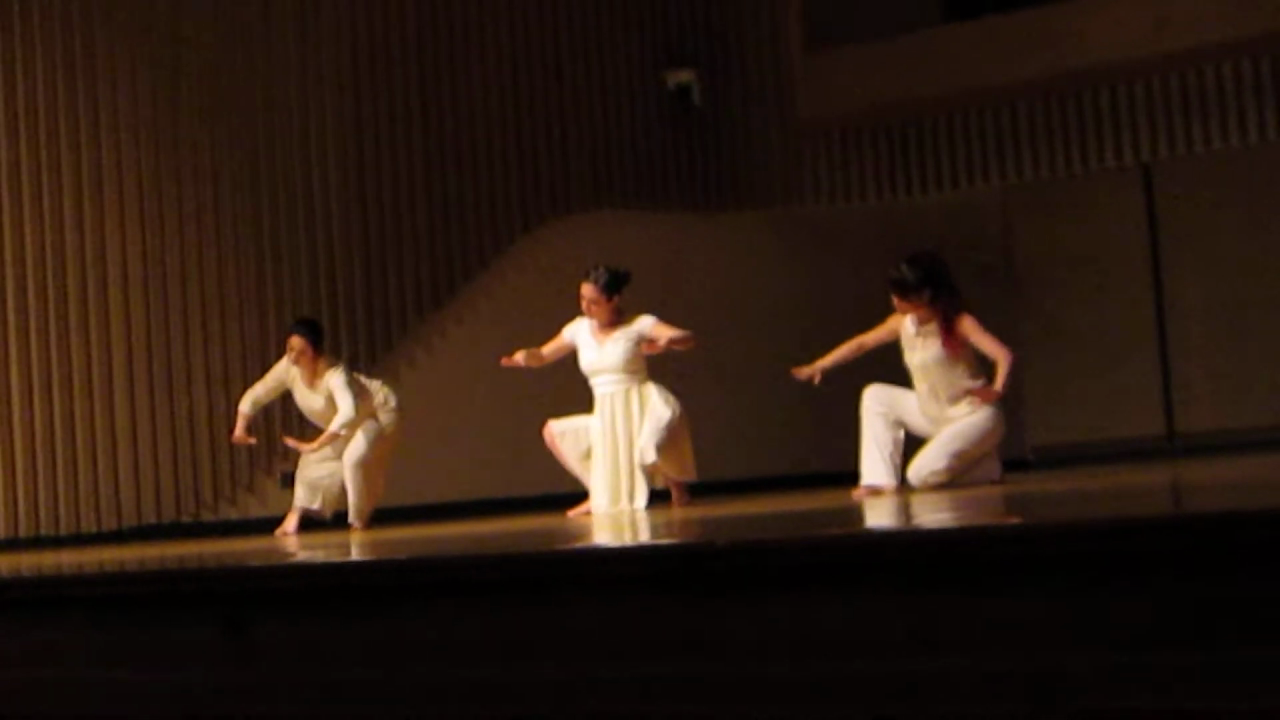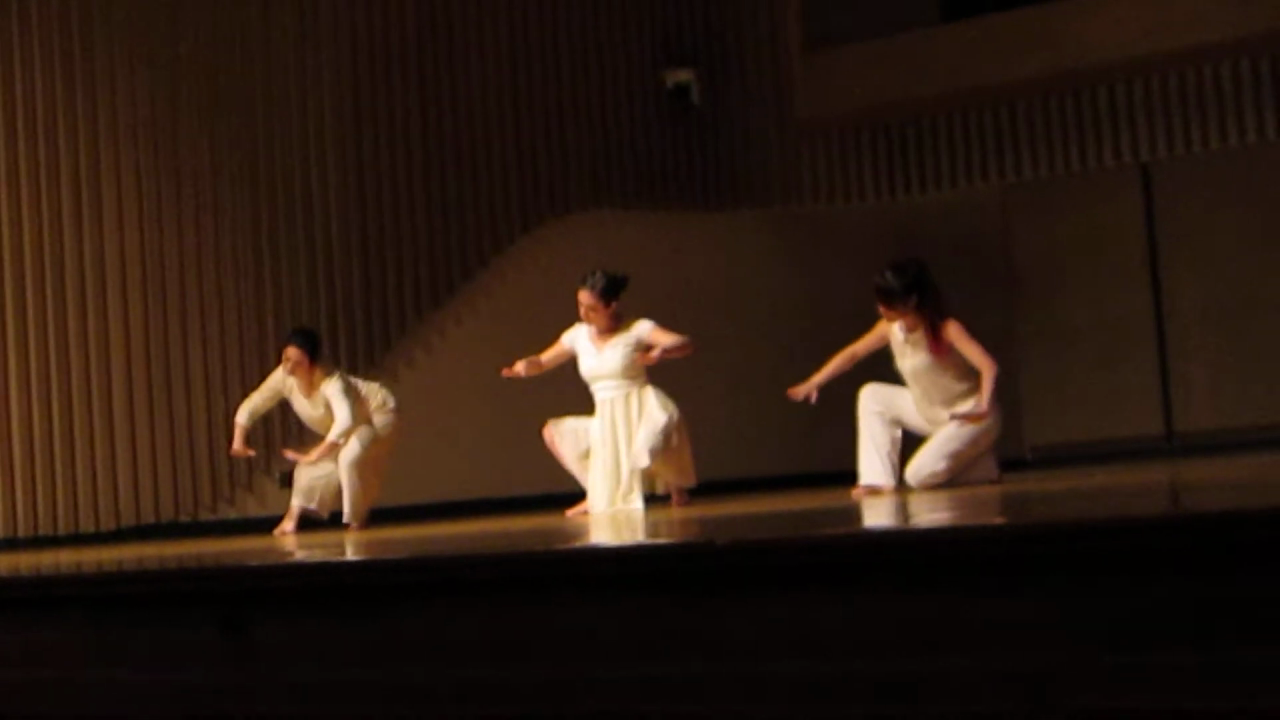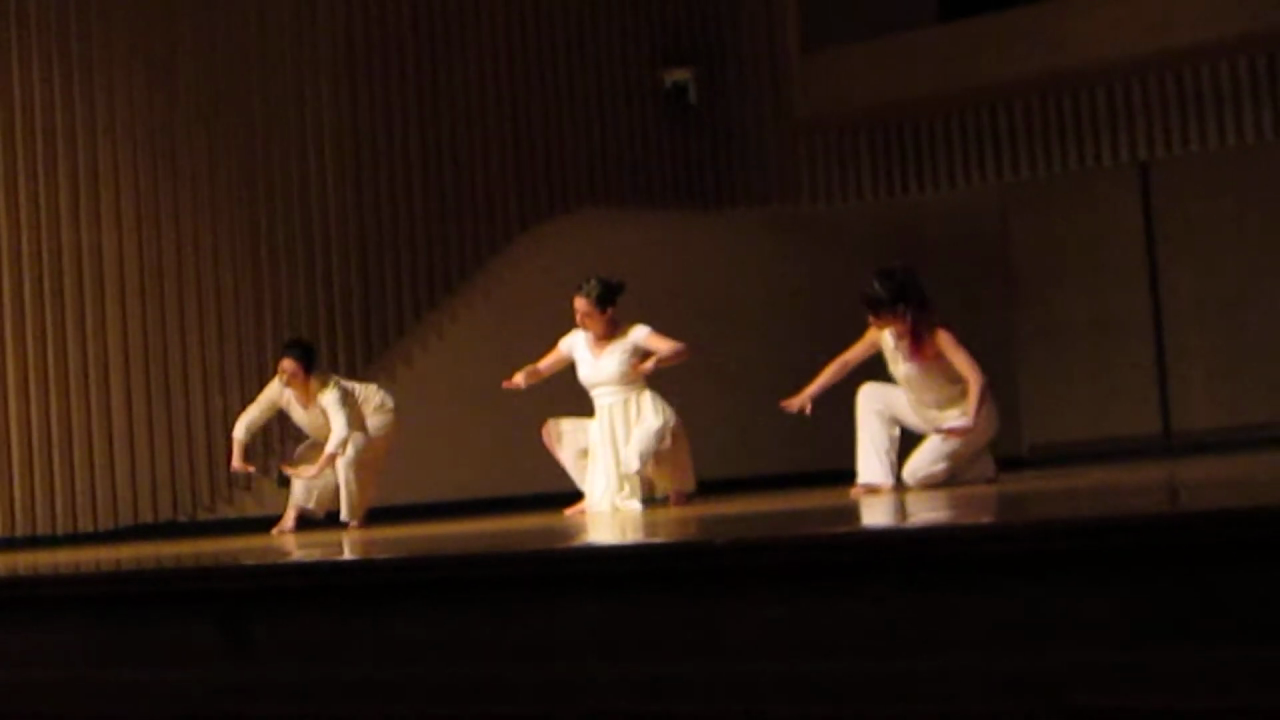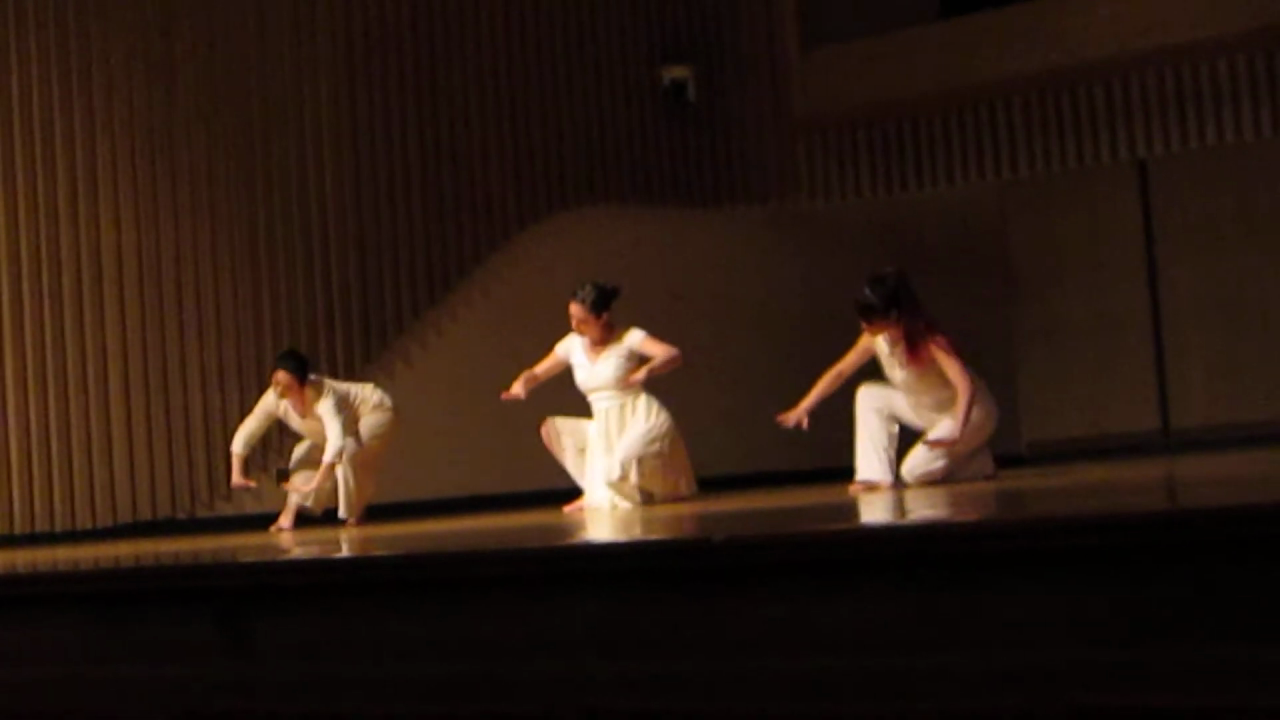
dt=0.3s
person 1, frame 1
left shoulder: (638, 324)
right shoulder: (579, 328)
left elbow: (688, 338)
right elbow: (542, 357)
left wrist: (666, 343)
right wrist: (524, 356)
left hip: (643, 408)
right hip: (607, 418)
left knee: (649, 449)
right knee: (552, 431)
left ankle: (677, 487)
right ankle: (597, 494)
person 1, frame 2
left shoulder: (637, 329)
right shoulder: (578, 335)
left elbow: (685, 344)
right elbow: (541, 363)
left wrist: (660, 352)
right wrist: (523, 365)
left hip: (644, 412)
right hip: (608, 422)
left knee: (645, 453)
right knee: (552, 430)
left ankle: (677, 486)
right ankle: (597, 492)
person 1, frame 3
left shoulder: (634, 334)
right shoulder: (575, 340)
left elbow: (680, 350)
right elbow: (540, 370)
left wrist: (654, 361)
right wrist: (523, 375)
left hip: (642, 416)
right hip: (606, 426)
left knee: (638, 458)
right knee: (552, 430)
left ankle: (674, 490)
right ankle: (595, 493)
person 1, frame 4
left shoulder: (629, 338)
right shoulder: (572, 345)
left elbow: (673, 355)
right elbow: (535, 374)
left wrist: (646, 371)
right wrist: (521, 384)
left hip: (641, 419)
right hip: (604, 428)
left knee: (621, 466)
right knee: (551, 428)
left ankle: (667, 487)
right ankle: (593, 490)
person 2, frame 1
left shoulder: (959, 322)
right shoulder: (901, 323)
left elbow: (1004, 355)
right elbow: (863, 342)
left wrist: (996, 390)
right wrist: (819, 365)
left hip: (974, 415)
left knee: (922, 475)
right knee: (875, 396)
left ankle: (983, 464)
right ankle: (880, 479)
person 2, frame 2
left shoulder: (946, 328)
right shoulder: (889, 328)
left elbow: (989, 366)
right elbow: (853, 353)
left wrist: (984, 409)
right wrist: (812, 383)
left hip: (968, 415)
right hip: (929, 412)
left knee: (919, 477)
right knee: (872, 395)
left ankle: (980, 464)
right ankle: (878, 478)
person 2, frame 3
left shoulder: (936, 336)
right shoulder: (880, 334)
left elbow: (975, 376)
right elbow: (845, 361)
left wrist: (970, 423)
right wrist: (807, 394)
left hip: (963, 414)
left knee: (916, 475)
right knee: (870, 394)
left ankle: (977, 464)
right ankle: (877, 477)
person 2, frame 4
left shoulder: (930, 340)
right shoulder: (873, 340)
left elbow: (965, 385)
right elbow: (839, 372)
left wrist: (957, 432)
right wrist: (802, 408)
left hip: (970, 410)
left knee: (914, 473)
right knee: (869, 394)
left ankle: (976, 462)
right ankle: (876, 475)
person 3, frame 1
left shoulder: (333, 373)
right shoulder: (288, 367)
left elbow: (347, 413)
right elbow: (256, 394)
left wrist: (314, 445)
right wrist: (240, 428)
left hip: (377, 412)
right hip: (347, 426)
left knee: (354, 460)
right knee: (312, 461)
left ankle: (360, 522)
right ankle: (295, 516)
person 3, frame 2
left shoulder: (330, 381)
right shoulder: (283, 377)
left elbow: (344, 422)
right elbow: (251, 405)
left wrist: (314, 456)
right wrist: (238, 440)
left hip: (376, 412)
right hip: (348, 425)
left knee: (349, 459)
right knee: (309, 464)
left ankle: (358, 520)
right ankle: (293, 516)
person 3, frame 3
left shoulder: (327, 390)
right shoulder: (279, 388)
left elbow: (341, 432)
right elbow: (247, 420)
left wrist: (315, 470)
right wrist: (237, 458)
left hip: (374, 413)
right hip: (346, 422)
left knee: (347, 457)
right knee: (305, 459)
left ankle: (356, 519)
right ankle: (291, 516)
person 3, frame 4
left shoulder: (323, 397)
right shoulder: (273, 398)
left elbow: (336, 442)
right elbow: (246, 432)
left wrist: (313, 485)
right wrist: (237, 473)
left hip: (374, 410)
right hip: (346, 417)
left knee: (346, 454)
right knee: (303, 456)
left ankle: (355, 516)
right ankle: (290, 513)
